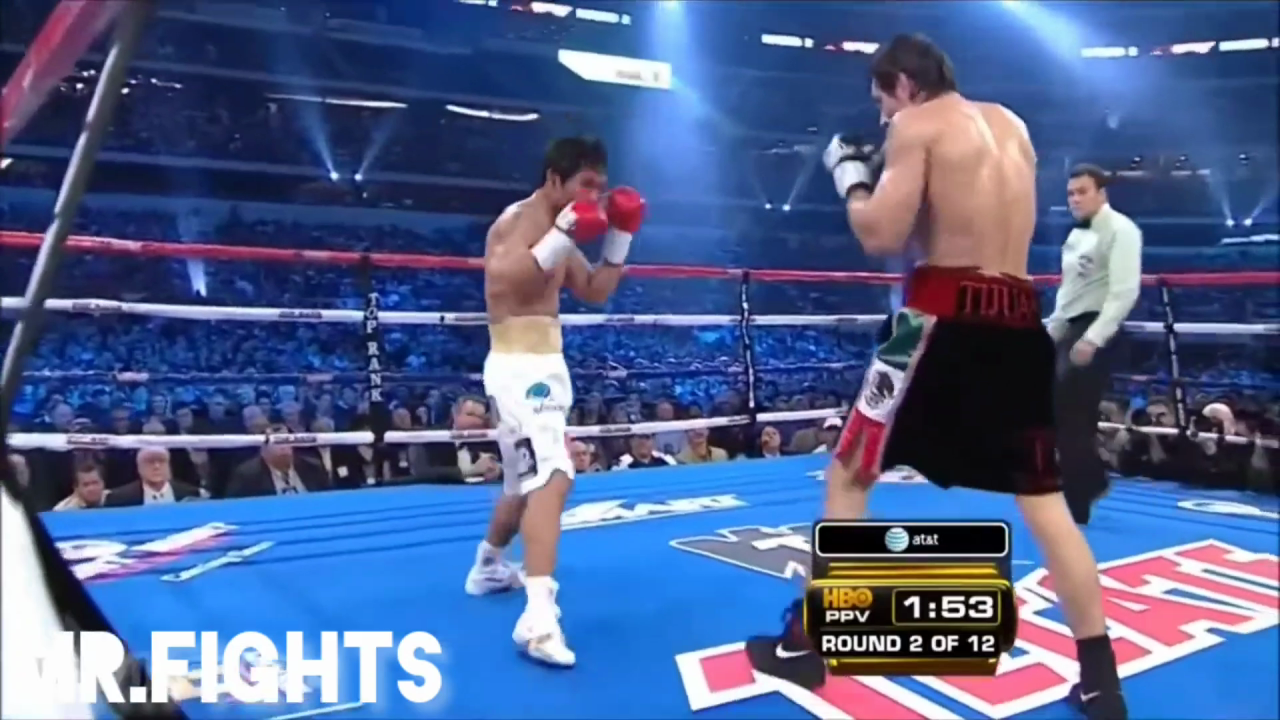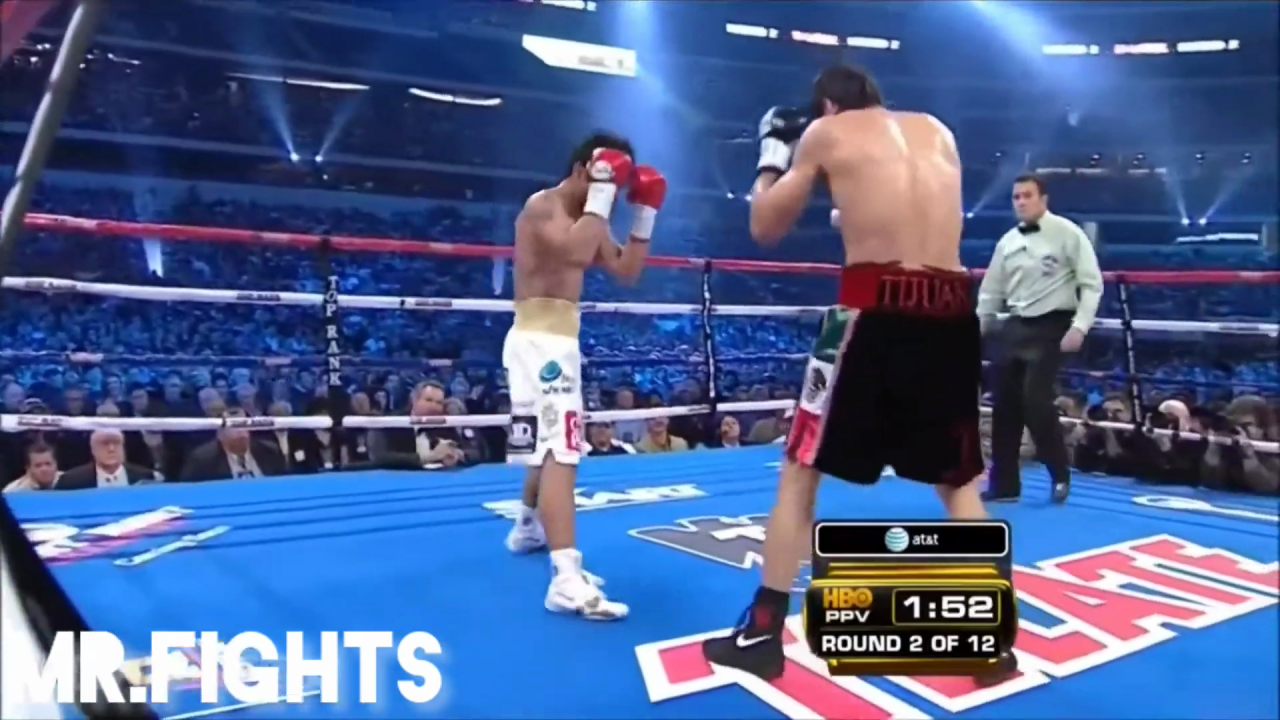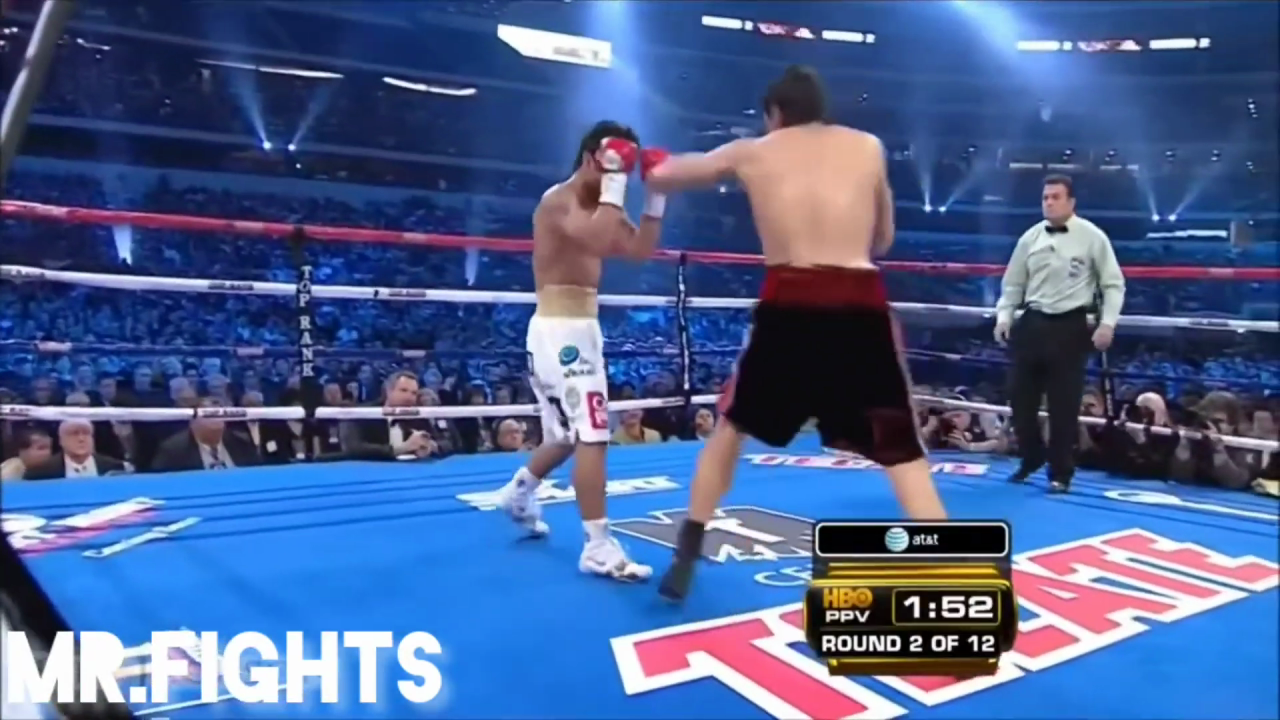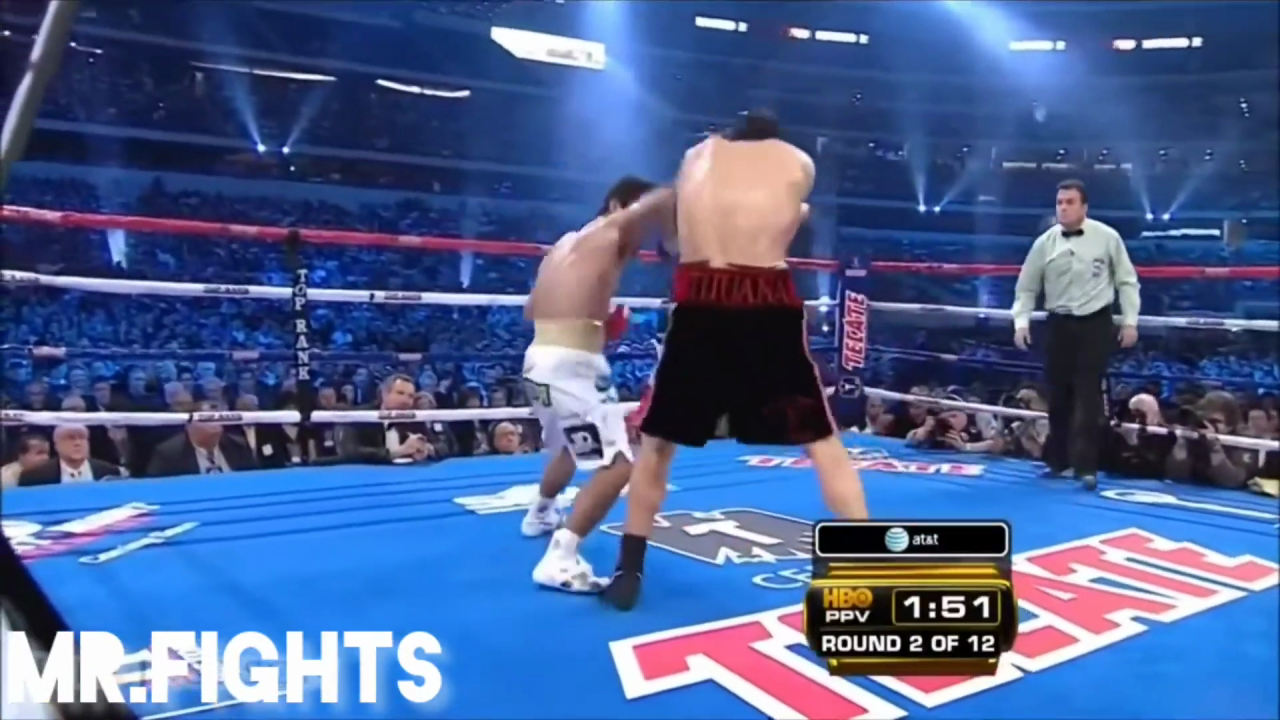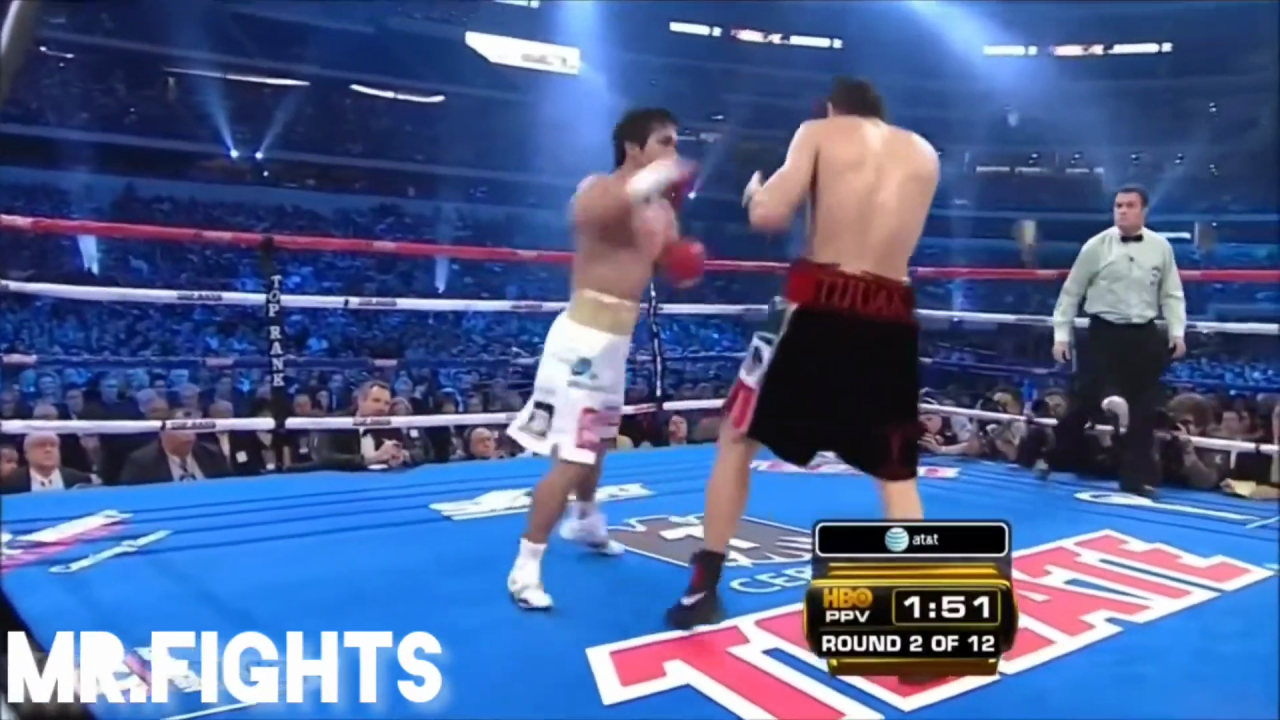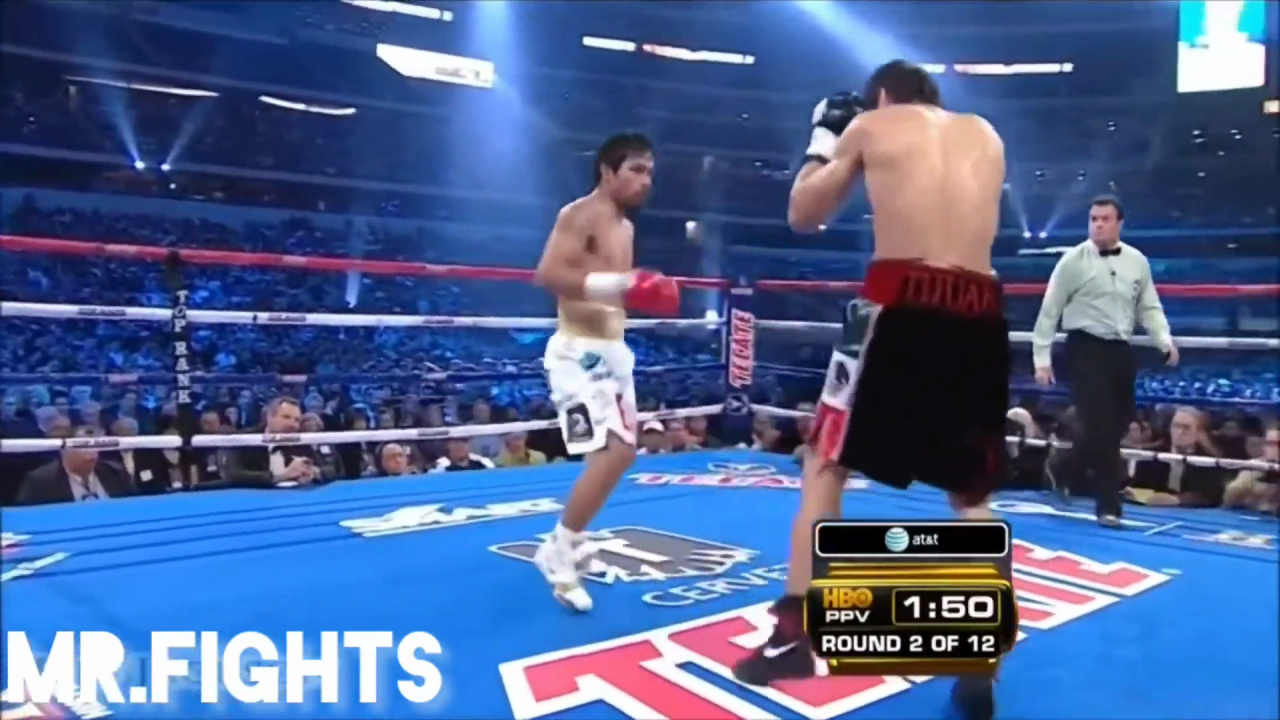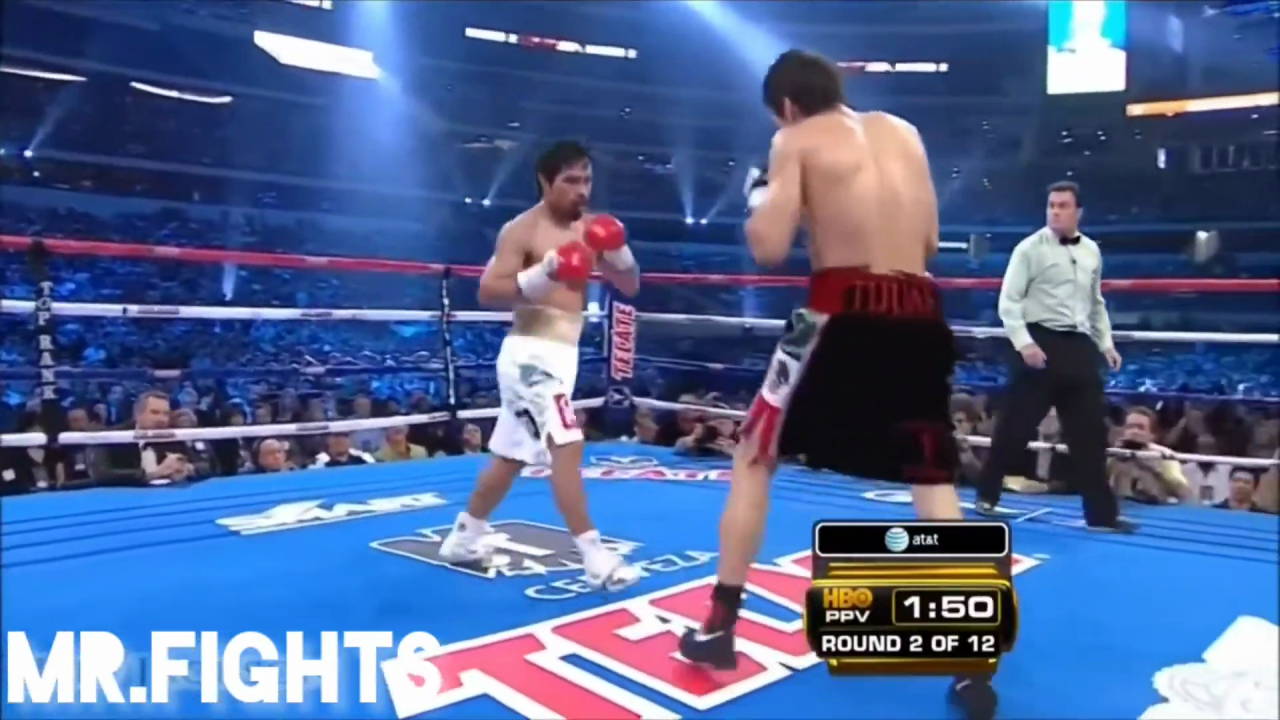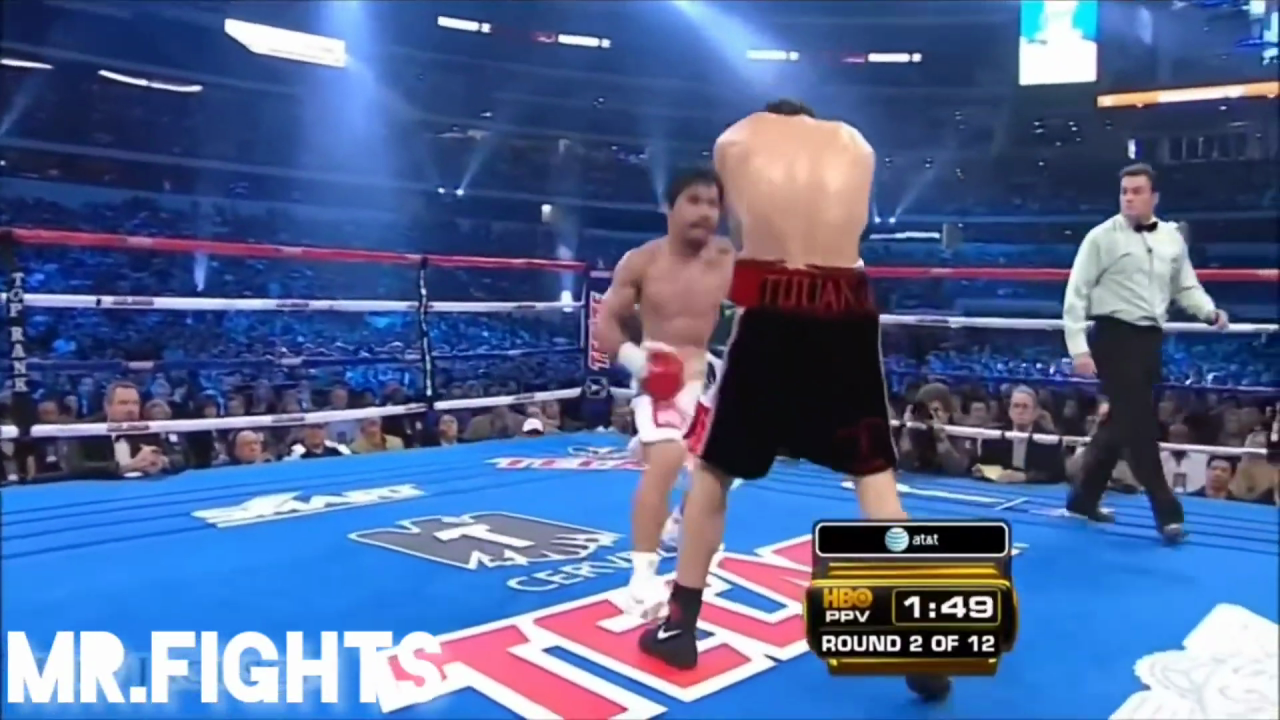
dt=0.5s
person 1, frame 1
left shoulder: (915, 125)
right shoulder: (1010, 125)
left elbow: (883, 235)
left wrist: (848, 174)
left hip: (945, 313)
right hip: (1018, 318)
left knee: (850, 472)
right knee: (1043, 500)
left ankle: (799, 644)
person 1, frame 2
left shoulder: (829, 132)
right shoulder: (936, 131)
left elbow: (765, 227)
left wrist: (775, 151)
left hip: (876, 307)
right hip: (951, 309)
left knee: (802, 467)
right knee: (957, 480)
left ankle: (761, 633)
person 1, frame 3
left shoulder: (749, 152)
right shoulder: (866, 148)
left elbow: (666, 176)
left wrist: (655, 164)
left hip: (786, 306)
right hip: (860, 306)
left knee: (729, 430)
right knee: (906, 460)
left ankle: (684, 560)
person 1, frame 4
left shoulder: (697, 155)
right shoulder: (797, 161)
left hip: (700, 305)
right hip: (770, 305)
left knee: (656, 441)
right knee: (825, 445)
left ankle: (627, 572)
person 1, frame 5
left shoulder: (818, 134)
right shoulder: (925, 156)
left elbow: (768, 216)
left wrist: (760, 186)
left hip: (816, 305)
right hip: (890, 319)
left knee: (738, 440)
right knee: (898, 478)
left ankle: (704, 587)
person 1, frame 6
left shoulder: (871, 126)
right shoulder: (987, 136)
left elbow: (802, 215)
left wrist: (824, 137)
left hip: (900, 306)
right hip: (978, 313)
left knee: (825, 468)
right knee: (973, 499)
left ankle: (793, 634)
right ankle: (977, 665)
person 1, frame 7
left shoulder: (797, 141)
right shoulder: (904, 132)
left elbow: (769, 247)
left wrist: (761, 197)
left hip: (844, 313)
right hip: (918, 315)
left knee: (756, 461)
right knee: (934, 486)
left ankle: (718, 624)
person 1, frame 8
left shoulder: (736, 138)
right shoulder: (856, 143)
left hip: (769, 308)
right hip: (847, 308)
left knee: (712, 466)
right knee: (874, 473)
left ankle: (678, 624)
person 2, frame 1
left shoulder: (562, 226)
right shoulder: (521, 220)
left elbow: (594, 292)
right elbow: (499, 285)
left wrist: (621, 235)
right wrist: (561, 239)
left hip: (538, 367)
right hip: (523, 368)
left knee: (530, 481)
right knee: (553, 480)
left ankle: (489, 565)
right ankle: (538, 614)
person 2, frame 2
left shoulder: (585, 215)
right shoulder: (544, 205)
left elbow: (626, 269)
right elbow: (576, 252)
left wrist: (645, 209)
right wrist: (602, 191)
left hip: (556, 343)
right hip: (540, 344)
left knee: (555, 448)
right knee: (561, 456)
left ankle: (528, 525)
right ankle: (568, 580)
person 2, frame 3
left shoulder: (597, 202)
right shoulder: (560, 198)
left elbow: (641, 246)
right elbow: (598, 242)
left wrist: (657, 192)
right wrist: (613, 180)
left hip: (578, 329)
right hip: (560, 330)
left knee: (569, 433)
right knee: (592, 435)
left ankle: (519, 493)
right ankle: (599, 549)
person 2, frame 4
left shoulder: (569, 244)
right shoulder: (614, 229)
left elbow: (533, 311)
right elbow: (663, 202)
left hip: (541, 360)
right hip: (573, 363)
left knee: (570, 448)
right knee: (619, 463)
left ankle: (541, 514)
right ankle: (561, 557)
person 2, frame 5
left shoulder: (662, 211)
right shoulder: (601, 190)
left elbow: (673, 269)
right elbow: (588, 219)
left wrist: (684, 260)
right wrist: (655, 179)
left hip: (617, 343)
right hip: (582, 343)
left knee: (595, 445)
right knee: (571, 458)
left ankle: (585, 523)
right ankle: (526, 567)
person 2, frame 6
left shoulder: (625, 228)
right shoulder: (581, 214)
right elbow: (550, 274)
left wrist: (645, 293)
right wrist: (612, 286)
left hip: (609, 349)
right hip: (580, 349)
left knee: (617, 449)
right knee: (616, 450)
left ankle: (567, 541)
right ankle: (561, 551)
person 2, frame 7
left shoulder: (593, 228)
right shoulder: (520, 231)
left elbow: (629, 287)
right elbow: (490, 292)
left wrist: (620, 253)
right wrist: (540, 274)
left hip: (561, 355)
right hip: (532, 354)
left knee: (511, 456)
right knee: (566, 451)
left ankle: (464, 536)
right ankle: (597, 559)
person 2, frame 8
left shoulder: (728, 258)
right shoulder: (641, 260)
right elbow: (604, 323)
right wrist: (634, 358)
left hip: (706, 383)
right hip: (658, 385)
right knee: (663, 461)
right ankle: (643, 581)
person 3, frame 1
left shoulder: (1119, 231)
right shoulder: (1076, 236)
left elbow: (1123, 293)
left wrist: (1093, 339)
right wrist: (1051, 332)
left hip: (1092, 337)
right hip: (1071, 335)
left knee: (1074, 420)
right knee: (1057, 416)
left ankle: (1074, 507)
right ankle: (1090, 481)
person 3, frame 2
left shoulder: (1068, 234)
right shoulder: (1007, 241)
left elbow: (1092, 284)
right elbow: (991, 291)
left wrist: (1080, 327)
left hip: (1050, 329)
right hip: (1015, 328)
left knee: (1036, 404)
right knee: (1005, 407)
left ankle: (1060, 475)
right ankle: (1004, 484)
person 3, frame 3
left shoulder: (1092, 237)
right shoulder: (1031, 238)
left elbow: (1113, 284)
right elbow: (1013, 283)
left wrist: (1107, 323)
right wrist: (1004, 316)
left hip: (1070, 326)
right hip: (1033, 323)
left knee: (1063, 402)
right knee: (1020, 395)
left ankle: (1060, 473)
right ankle: (1031, 458)
person 3, frame 4
left shoulder: (1107, 237)
right shoulder: (1044, 243)
left elbow: (1126, 281)
right elbow: (1026, 288)
left wrist: (1130, 321)
right wrist: (1022, 323)
left hip: (1096, 324)
right hip: (1060, 325)
left knee: (1089, 395)
right knee: (1059, 397)
left ankle: (1085, 465)
right ankle: (1058, 459)
person 3, frame 5
left shoulder: (1161, 247)
right shoulder: (1097, 247)
left elbow: (1172, 294)
right elbow: (1071, 292)
left wrist: (1177, 331)
right wrist: (1061, 335)
left hip: (1143, 335)
right hip: (1104, 333)
left knee: (1145, 408)
right knee: (1084, 401)
left ankle: (1136, 476)
person 3, frame 6
left shoulder: (1137, 261)
right shoulder: (1073, 261)
left elbow: (1148, 307)
right elbow: (1049, 312)
left wrist: (1164, 340)
right wrist: (1042, 359)
left hip: (1120, 350)
right hip: (1086, 349)
left knee: (1115, 425)
right knee: (1100, 426)
right ankle: (1109, 504)
person 3, frame 7
left shoulder: (1092, 251)
right shoulder: (1030, 249)
right elbow: (1009, 301)
left wrist: (1106, 343)
right wrist: (1024, 343)
left hip: (1079, 345)
right hip: (1042, 343)
left knee: (1090, 429)
right knee: (1018, 423)
left ankle: (1100, 511)
right ankle: (987, 493)
person 3, frame 8
left shoulder: (1172, 238)
right shoulder: (1102, 237)
left elbow: (1185, 287)
right elbow: (1076, 295)
left wrist: (1209, 311)
right wrist: (1078, 348)
left hip: (1150, 339)
right hip: (1116, 337)
left knee: (1120, 425)
right knee: (1138, 425)
left ankle: (1083, 498)
right ankle: (1167, 514)
